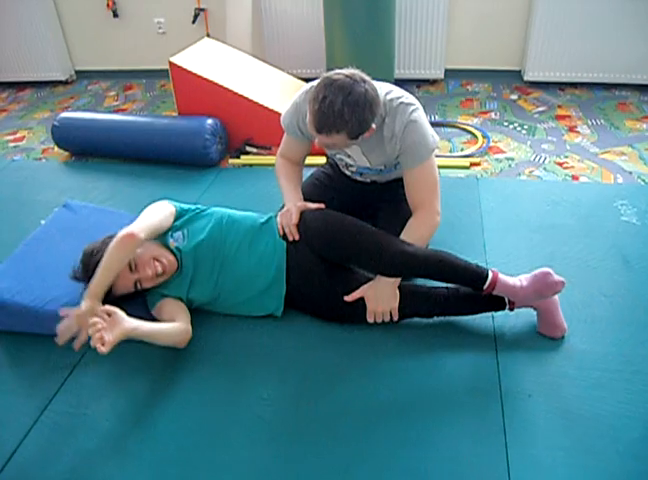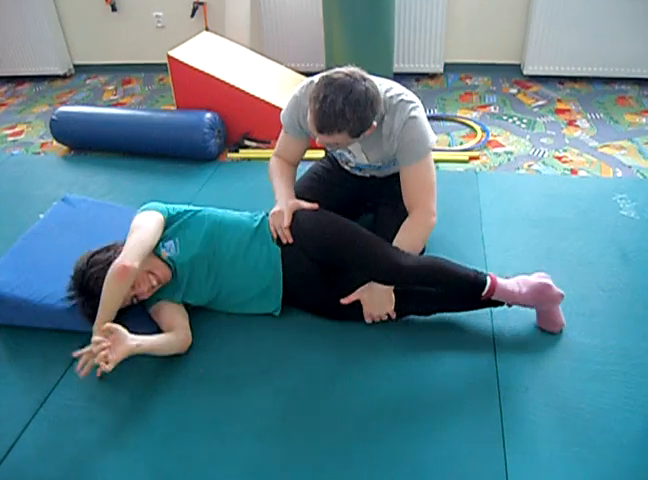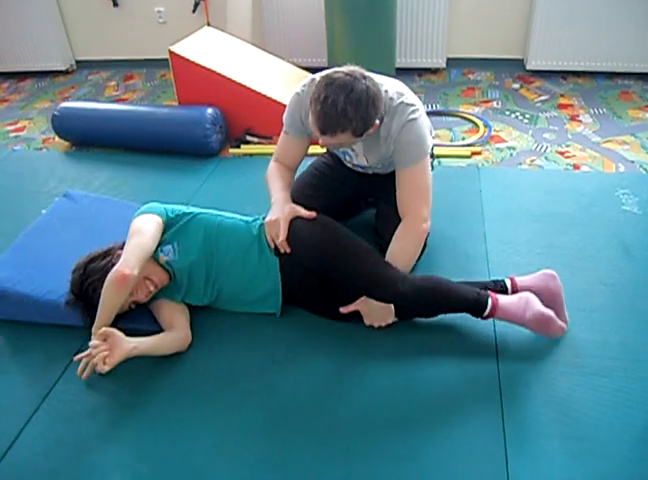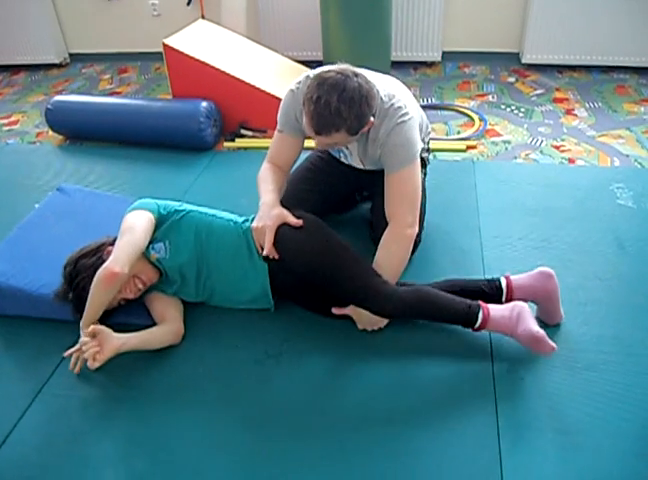
dt=0.2s
person 1, frame 1
left shoulder: (167, 213)
right shoulder: (162, 295)
left elbow: (128, 235)
right elbow: (180, 333)
left wrist: (87, 302)
right wrist: (124, 326)
left hip: (297, 241)
right hip: (298, 294)
left knee: (401, 258)
right knee: (413, 303)
left ankle: (510, 285)
right ankle: (518, 303)
person 1, frame 2
left shoulder: (152, 217)
right shoulder: (162, 300)
left elbow: (125, 263)
right elbow: (181, 338)
left wrist: (99, 326)
right wrist: (129, 343)
left hip: (292, 240)
right hip: (294, 292)
left knee: (397, 269)
right knee: (407, 303)
left ankle: (508, 286)
right ankle: (513, 298)
person 1, frame 3
left shoulder: (151, 217)
right shoulder: (164, 295)
left elbow: (123, 272)
right elbow: (180, 336)
left wrist: (99, 329)
right wrist: (125, 346)
left hip: (291, 245)
right hip: (291, 292)
left knee: (397, 290)
right knee: (411, 309)
left ankle: (509, 302)
right ankle: (525, 287)
person 1, frame 4
left shoulder: (142, 213)
right shoulder: (156, 287)
left elbow: (113, 269)
right elbow: (172, 329)
left wrist: (86, 323)
right wrist: (114, 342)
left hip: (283, 245)
right hip: (282, 289)
left knee: (385, 299)
right knee: (394, 304)
left ankle: (500, 315)
right ankle: (518, 286)
person 2, frame 1
left shoulder: (406, 121)
right shoulder: (306, 103)
left elbow: (428, 212)
right elbow: (287, 158)
left wrist: (387, 281)
right wrist: (293, 201)
left hip: (397, 180)
right hip: (343, 174)
right knee: (286, 231)
left ankle: (376, 217)
right ankle: (360, 214)
person 2, frame 2
left shoulder: (406, 118)
right shoulder: (305, 98)
left elbow: (424, 213)
right elbow: (282, 158)
left wrist: (383, 284)
right wrist: (284, 199)
left hip: (396, 174)
right hip: (343, 168)
right knee: (284, 225)
left ankle: (375, 209)
right ankle: (361, 207)
person 2, frame 3
left shoulder: (406, 119)
right shoulder: (305, 97)
left elbow: (417, 220)
right elbow: (281, 163)
right wrist: (280, 203)
left hip: (397, 170)
right hip: (344, 163)
left knee: (402, 253)
right knee: (285, 226)
left ankle: (378, 203)
right ankle: (363, 200)
person 2, frame 4
left shoulder: (398, 121)
right shoulder: (299, 94)
left elbow: (404, 225)
right elbow: (274, 164)
right wrist: (268, 205)
left hip: (399, 160)
right hip: (339, 159)
left knee: (401, 247)
right knee: (282, 220)
left ankle: (373, 197)
right ankle: (359, 194)
